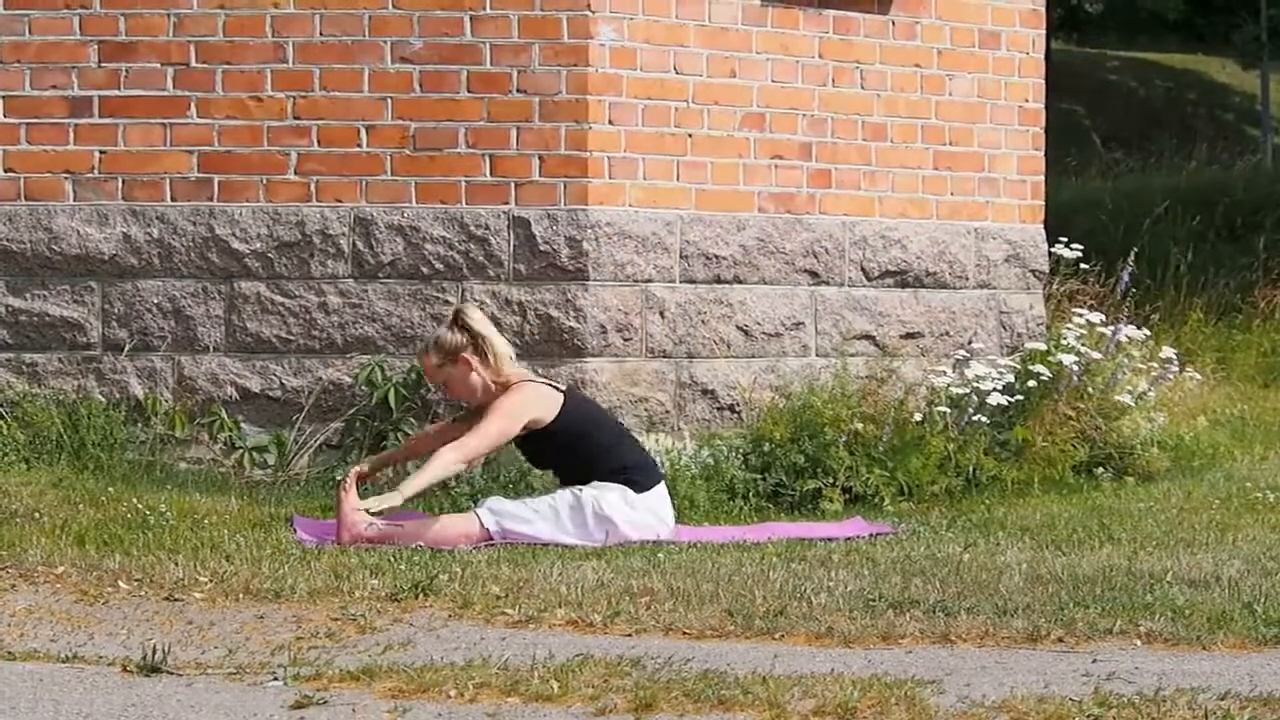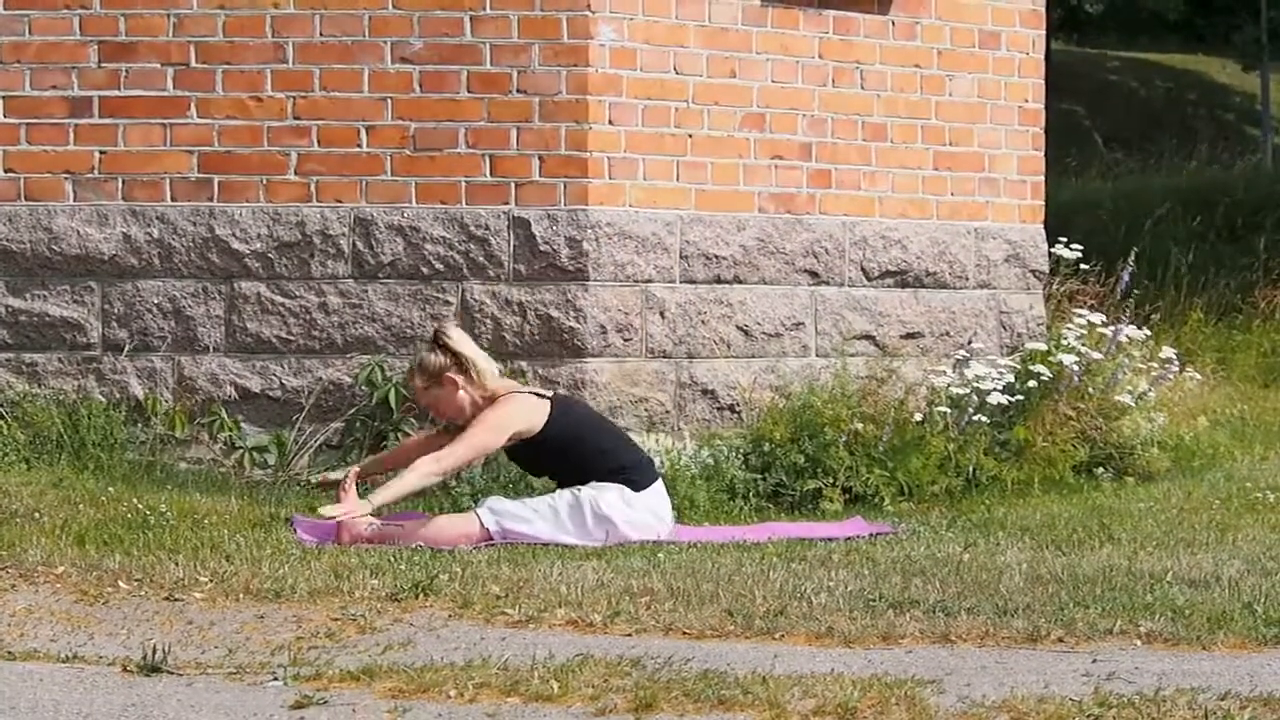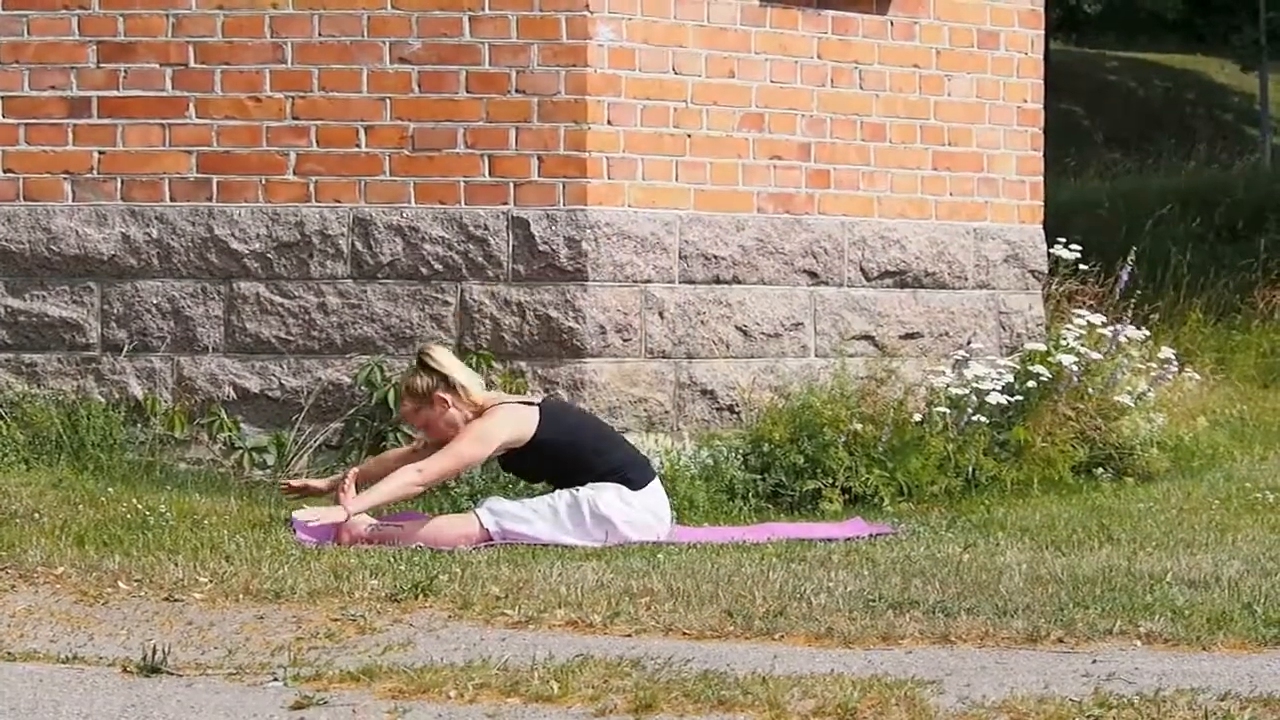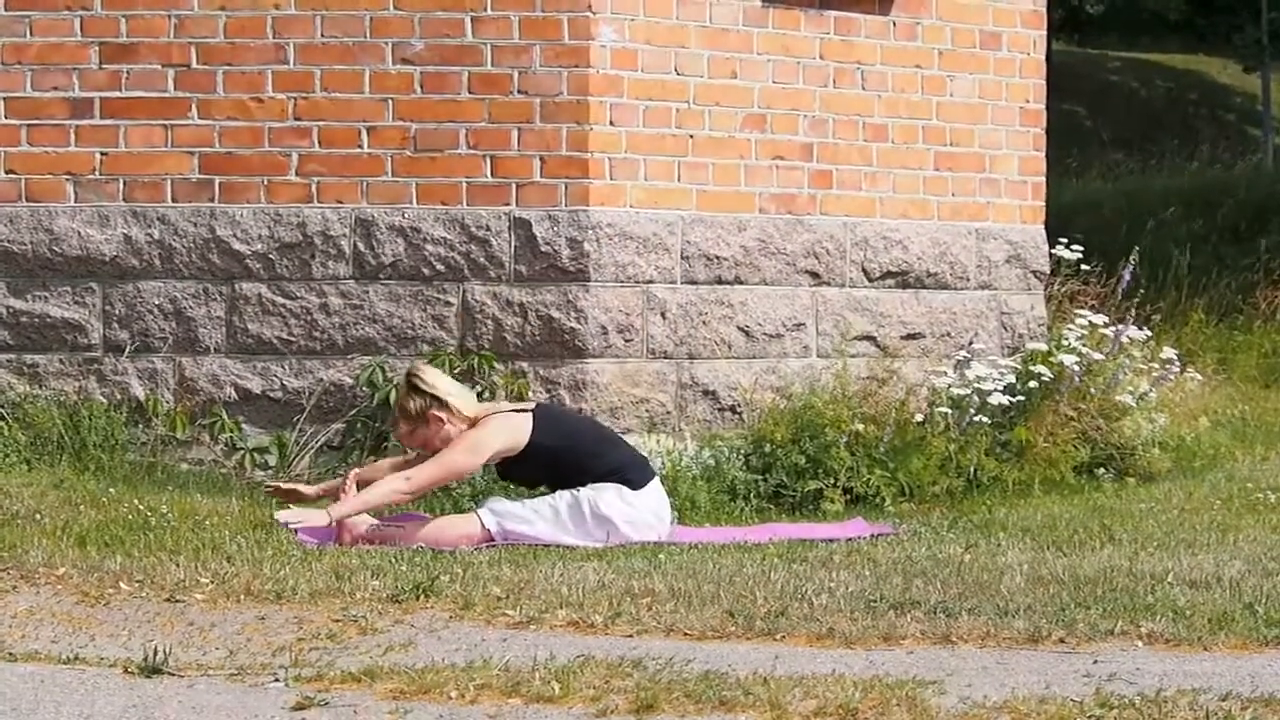
dt=0.1s
person 1, frame 1
left shoulder: (523, 398)
right shoulder: (506, 392)
left elbow: (460, 452)
right elbow: (441, 433)
left wrist: (397, 495)
right wrist: (374, 464)
left hip: (630, 505)
right hip: (618, 500)
left knee: (491, 522)
left ankle: (367, 532)
person 1, frame 2
left shoulder: (509, 410)
right shoulder: (497, 403)
left elbow: (438, 464)
right elbow: (422, 446)
left wrist: (369, 503)
right wrist: (357, 472)
left hip: (630, 506)
right hip: (616, 503)
left knee: (489, 523)
left ankle: (365, 533)
person 1, frame 3
left shoulder: (498, 422)
right shoulder: (492, 412)
left elbow: (420, 475)
right elbow: (410, 455)
left wrist: (345, 512)
right wrist: (330, 482)
left hip: (626, 505)
right hip: (620, 501)
left knee: (488, 524)
person 1, frame 4
left shoulder: (492, 432)
right shoulder: (488, 420)
left elbow: (407, 483)
right elbow: (402, 465)
left wrist: (331, 515)
right wrist: (319, 490)
left hip: (627, 506)
right hip: (623, 503)
left knee: (486, 525)
